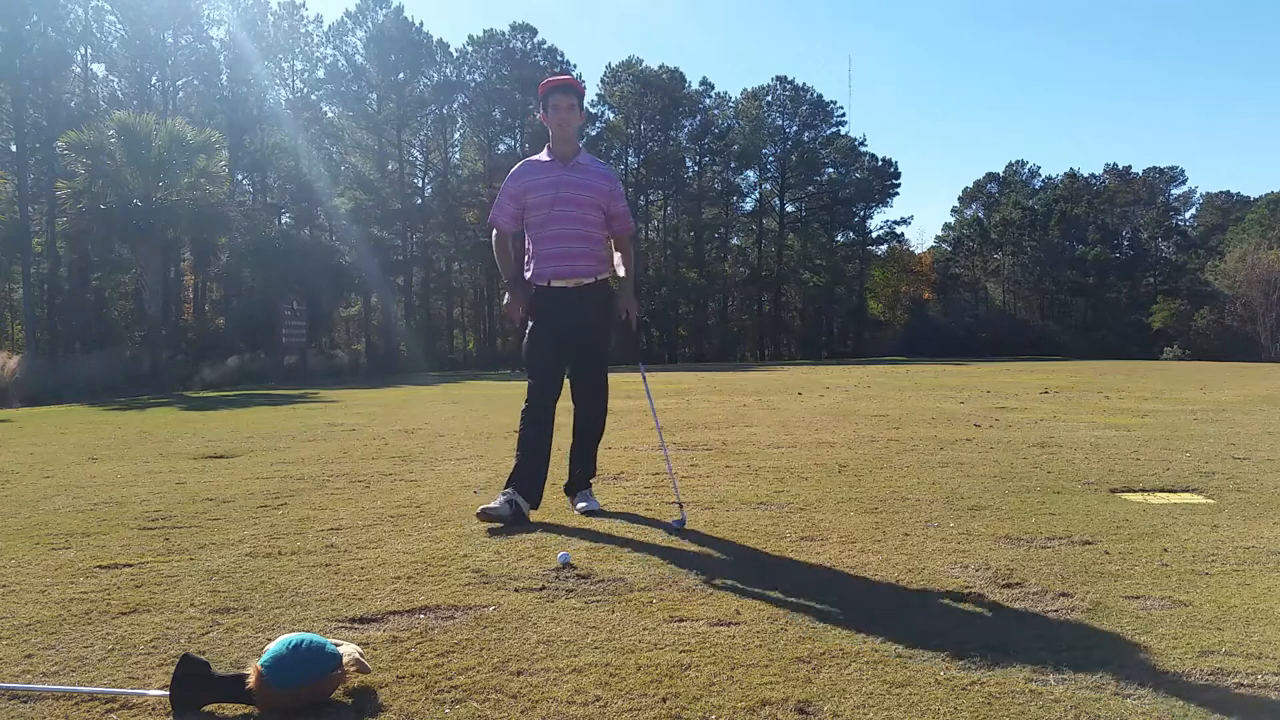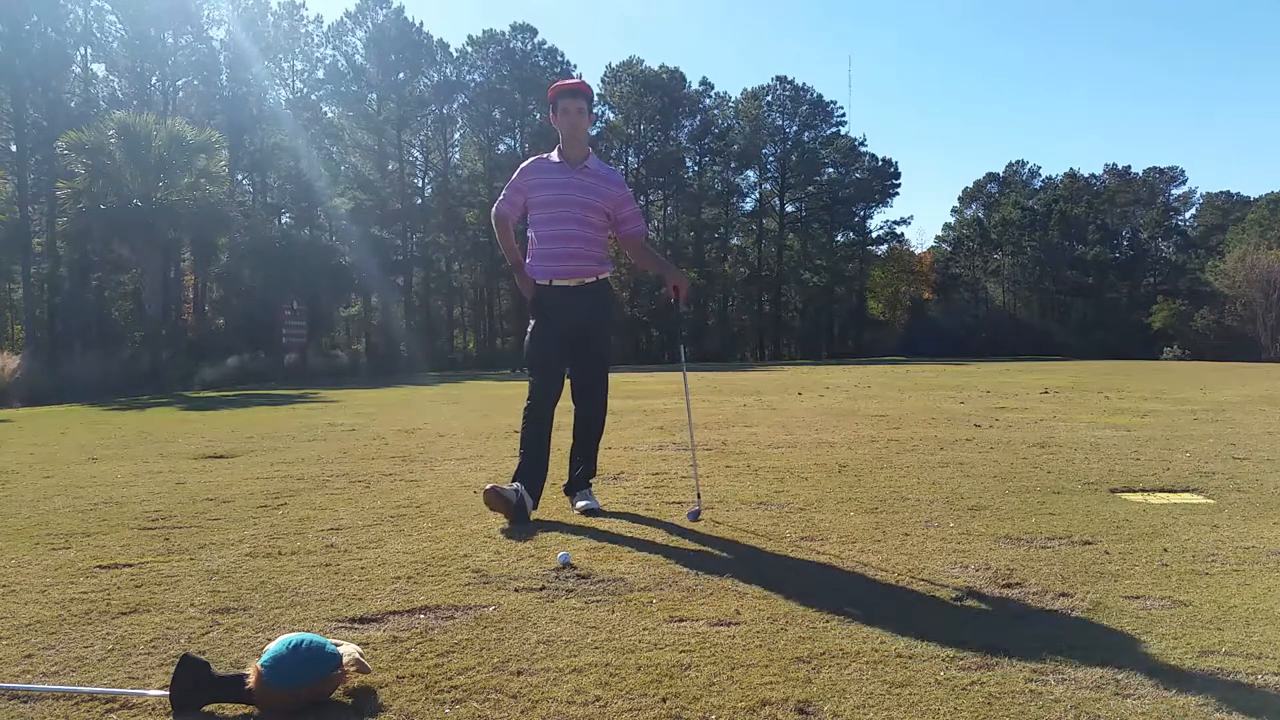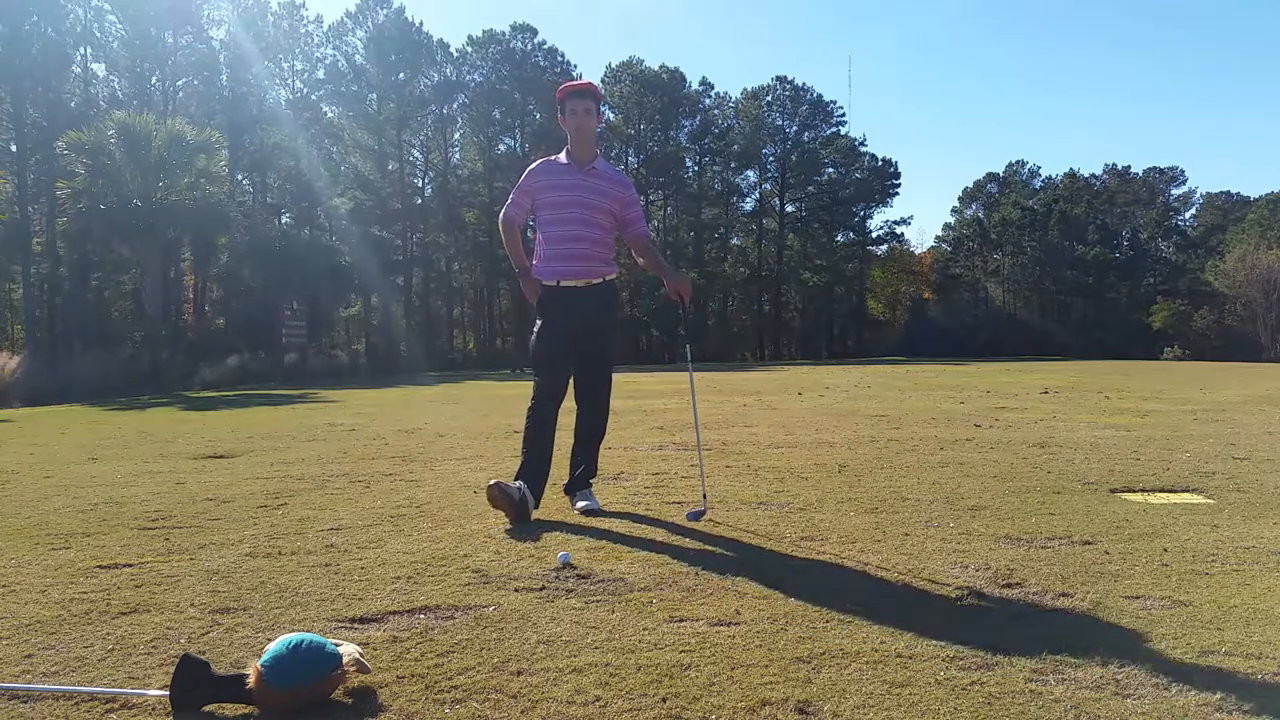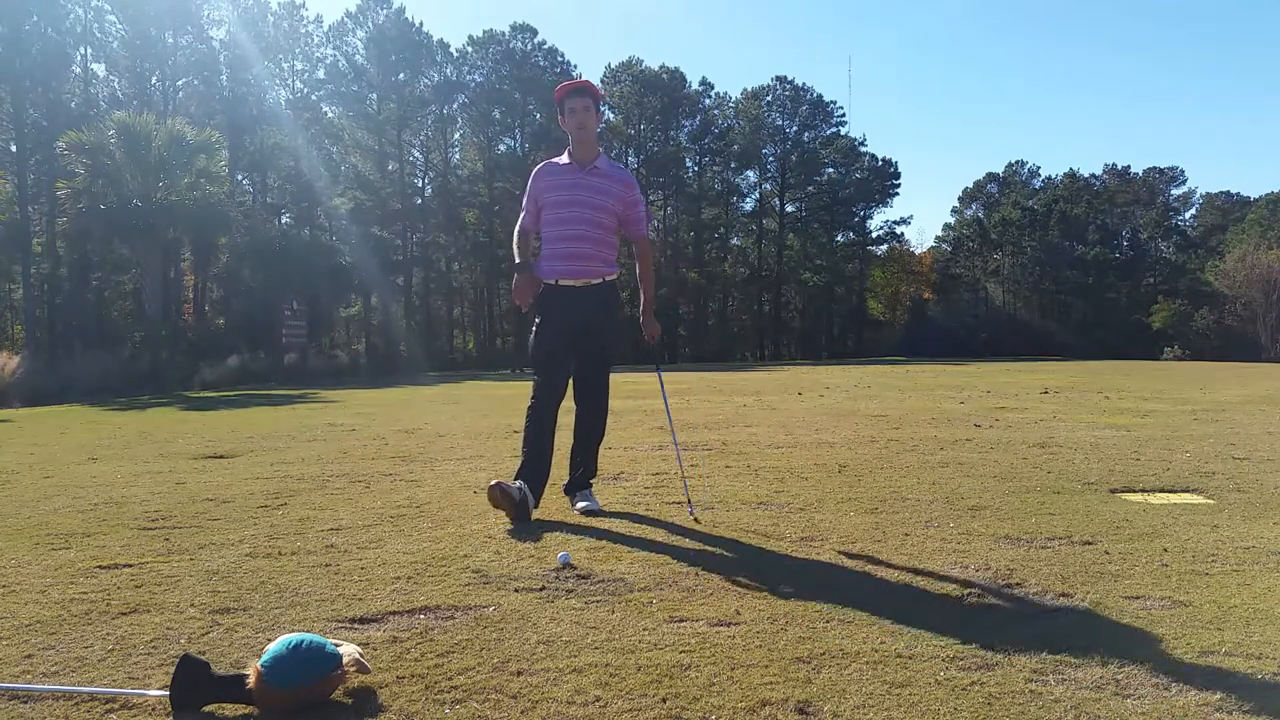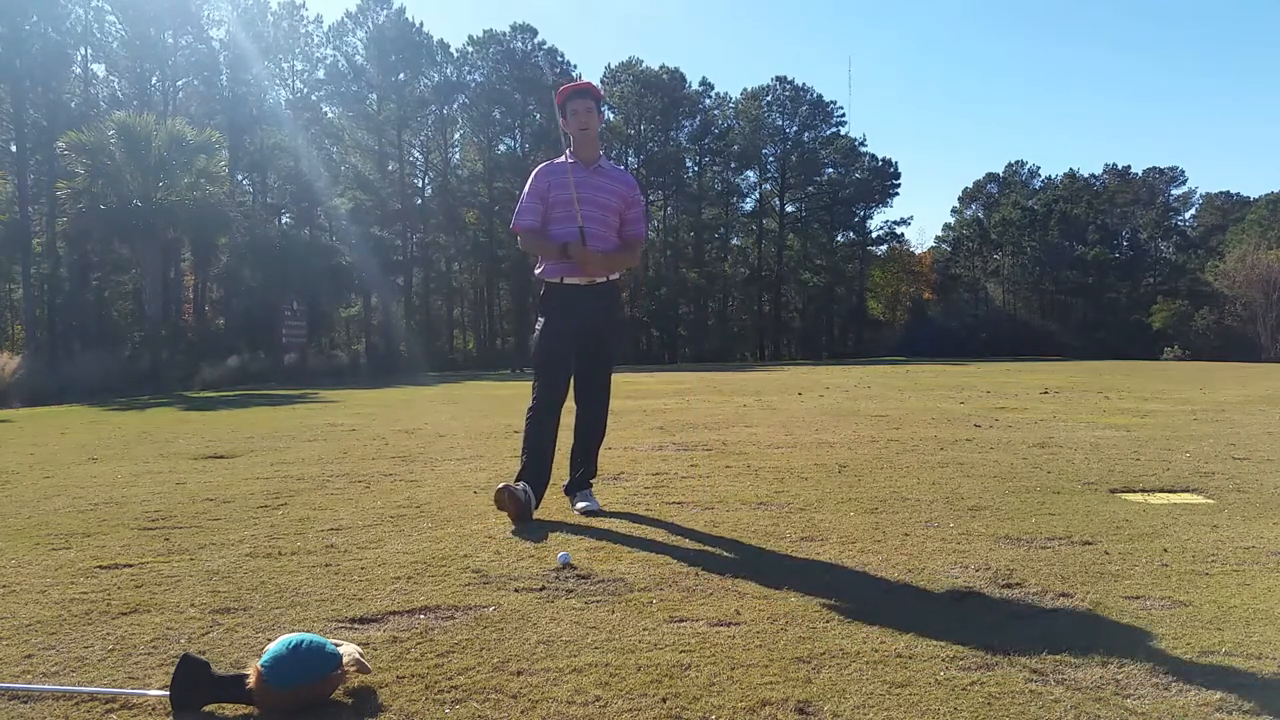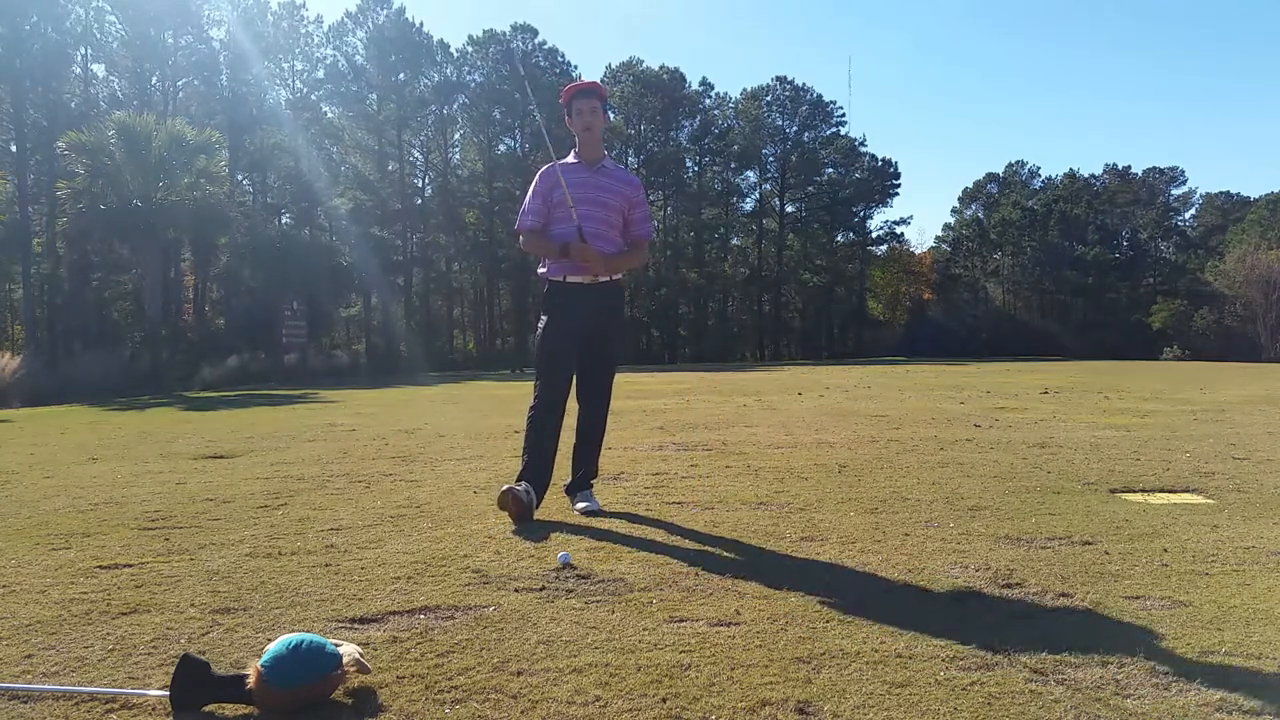
dt=0.7s
person 1, frame 1
left shoulder: (605, 176)
right shoulder: (523, 174)
left elbow: (621, 239)
right elbow: (502, 233)
left wrist: (626, 285)
right wrist: (512, 285)
left hip: (593, 297)
right hip: (545, 298)
left knee: (591, 397)
right knee: (540, 396)
left ankle: (580, 486)
right ankle: (520, 494)
person 1, frame 2
left shoulder: (612, 181)
right shoulder: (532, 172)
left elbow: (633, 243)
right elbow: (501, 217)
left wrist: (667, 271)
right wrist: (518, 270)
left hip: (593, 297)
right hip: (546, 296)
left knee: (591, 396)
right knee: (541, 394)
left ankle: (580, 484)
right ankle: (524, 489)
person 1, frame 3
left shoulder: (619, 183)
right shoulder: (540, 173)
left elbow: (639, 243)
right elbow: (508, 222)
left wrist: (668, 275)
right wrist: (524, 274)
left hip: (599, 298)
right hip: (552, 297)
left knee: (594, 396)
right knee: (546, 393)
left ankle: (581, 485)
right ankle: (527, 488)
person 1, frame 4
left shoulder: (622, 180)
right shoulder: (543, 175)
left elbow: (641, 246)
right elbow: (524, 230)
left wrist: (647, 307)
right wrist: (522, 269)
left hip: (599, 298)
right hip: (552, 297)
left knee: (593, 398)
right knee: (545, 394)
left ankle: (581, 484)
right ankle: (527, 487)
person 1, frame 5
left shoulder: (624, 182)
right shoulder: (546, 175)
left elbow: (635, 250)
right elbow: (526, 238)
left wrist: (602, 260)
right wrist: (567, 251)
left hip: (603, 297)
right hip: (558, 295)
left knee: (594, 396)
right knee: (547, 393)
left ankle: (581, 485)
right ankle: (529, 486)
person 1, frame 6
left shoulder: (628, 183)
right shoulder: (550, 176)
left elbow: (641, 251)
right elbow: (528, 238)
left wrist: (605, 262)
right wrist: (567, 250)
left hip: (606, 297)
right hip: (561, 294)
left knee: (596, 396)
right knee: (549, 392)
left ankle: (582, 485)
right ankle: (530, 486)
